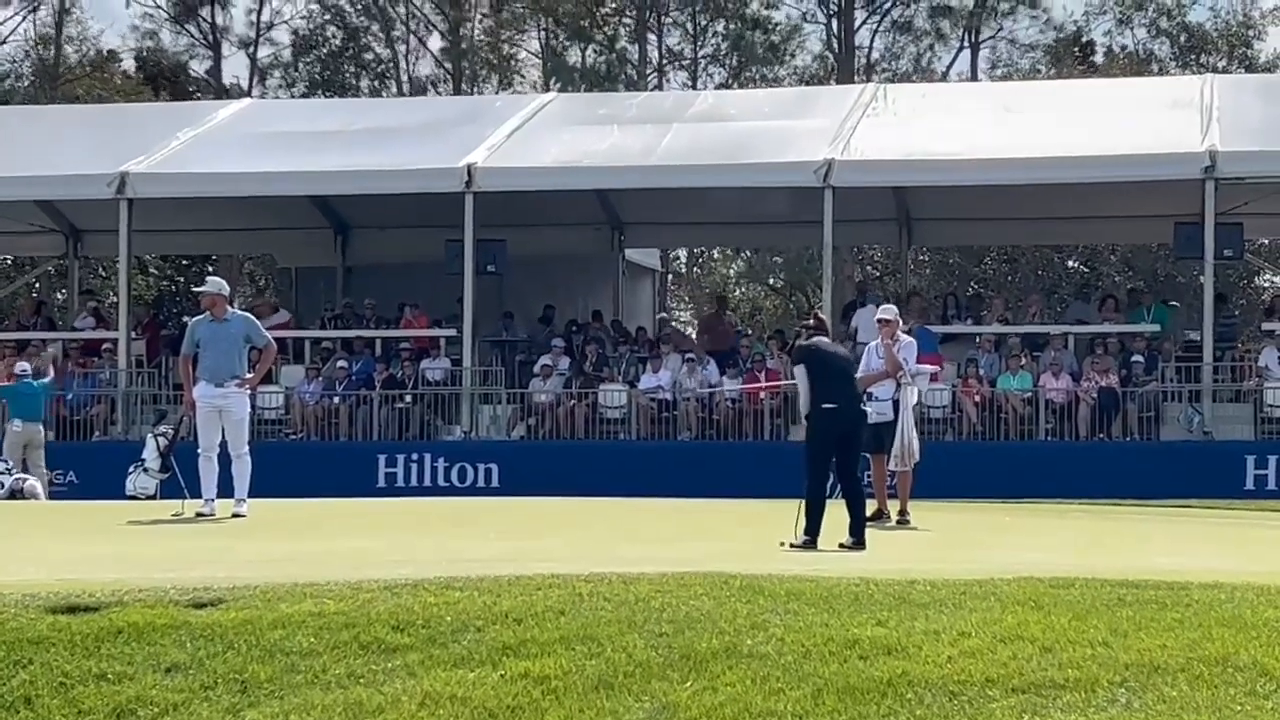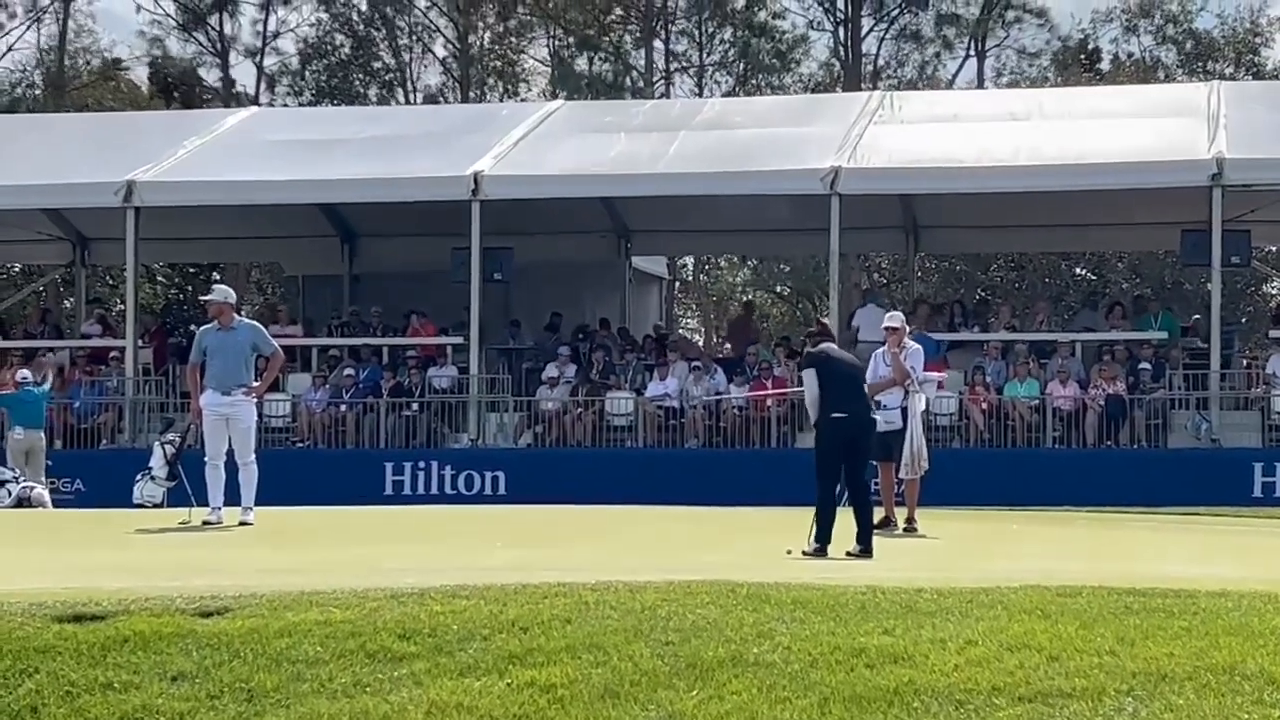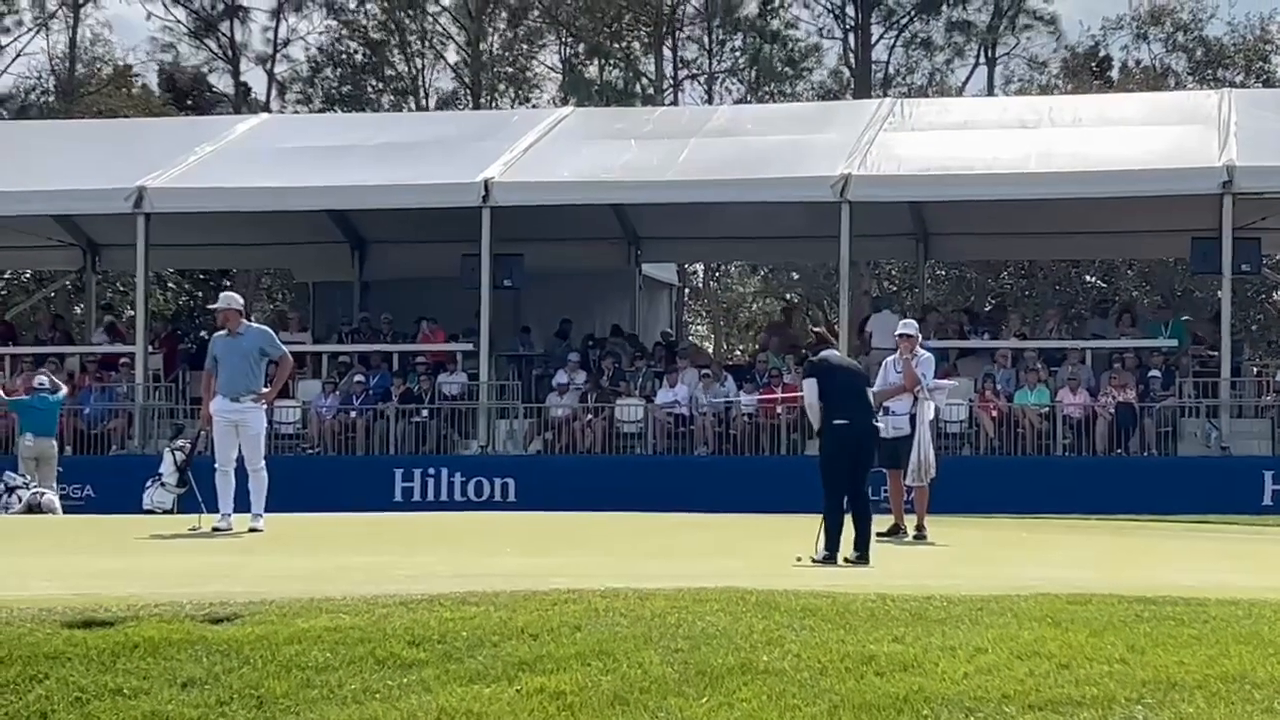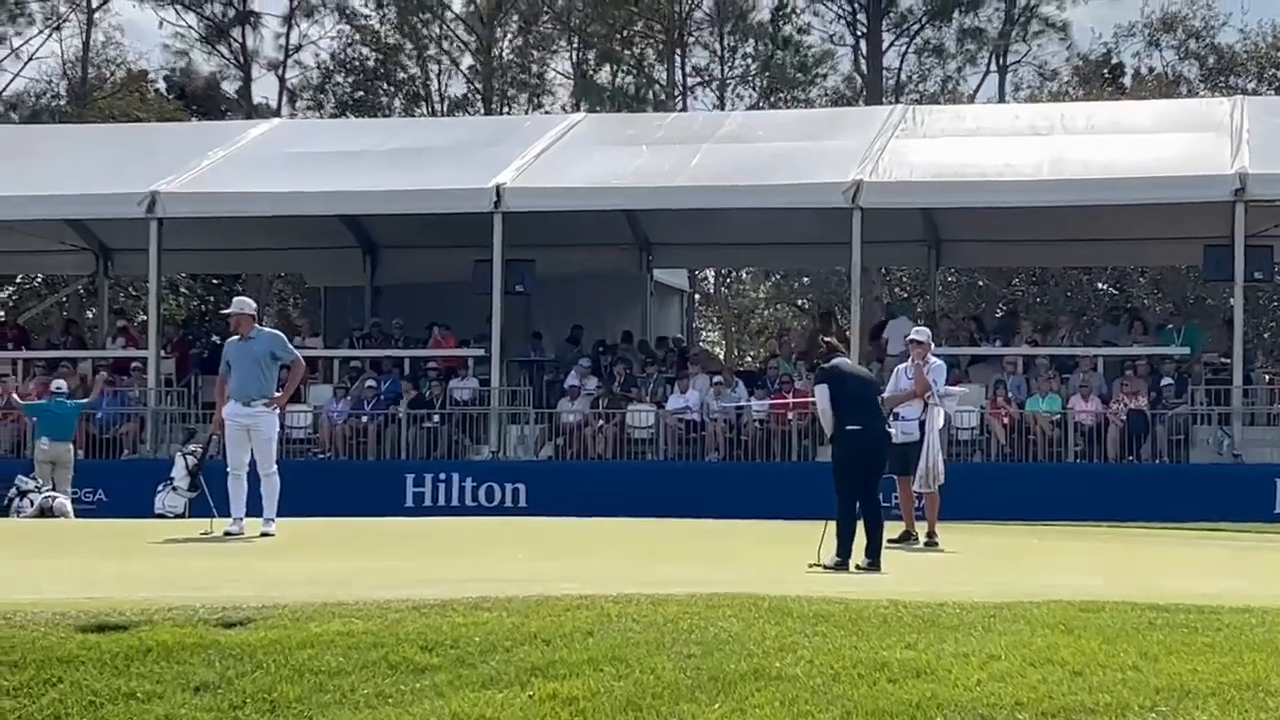
dt=0.5s
person 1, frame 1
left shoulder: (244, 321)
right shoulder: (196, 325)
left elbow: (270, 347)
right elbow: (185, 358)
left wrist: (256, 378)
right wrist: (188, 391)
left hip: (235, 391)
right hip: (205, 392)
left knee: (239, 450)
right knee: (207, 450)
left ankle: (240, 500)
right ankle: (209, 500)
person 1, frame 2
left shoulder: (251, 329)
right shoulder: (204, 333)
left elbow: (277, 356)
right elbow: (193, 366)
left wrist: (262, 386)
right wrist: (195, 399)
left hip: (242, 399)
right hip: (212, 400)
left knee: (246, 458)
right knee: (213, 458)
left ankle: (247, 509)
right ankle: (215, 509)
person 1, frame 3
left shoulder: (260, 334)
right shoulder: (217, 339)
left elbow: (286, 361)
right elbow: (209, 373)
left wrist: (272, 392)
right wrist: (206, 404)
left hip: (250, 406)
right hip: (222, 406)
left knee: (255, 464)
right knee: (223, 465)
left ankle: (257, 515)
right ankle: (225, 515)
person 1, frame 4
left shoulder: (272, 338)
right shoulder: (230, 345)
left elbow: (299, 365)
right elbow: (222, 378)
left wrist: (284, 396)
right wrist: (219, 409)
left hip: (263, 410)
right hip: (234, 411)
left knee: (267, 469)
right knee: (236, 469)
left ankle: (269, 520)
right ankle: (237, 520)
person 2, frame 1
left shoulder: (803, 349)
right shoulder: (843, 352)
left elbow: (805, 391)
right elbow: (852, 384)
left wrist: (807, 419)
left hip: (825, 414)
right hip: (853, 412)
left knee: (816, 476)
right knee: (849, 476)
left ankle: (810, 535)
right ankle: (857, 536)
person 2, frame 2
left shoulder: (812, 356)
right shoulder: (852, 359)
left elbow: (812, 394)
right elbow: (862, 393)
left wrist: (816, 422)
left hip: (835, 422)
right hip: (864, 421)
left knee: (827, 484)
right knee: (858, 483)
left ankle: (821, 543)
right ankle: (864, 544)
person 2, frame 3
left shoulder: (814, 365)
right shoulder: (856, 366)
left elbow: (811, 402)
right elbow: (867, 400)
left wrist: (820, 429)
left hip: (838, 430)
right hip: (867, 428)
left knee: (834, 492)
right knee: (859, 490)
left ankle: (830, 551)
right ankle: (861, 551)
person 2, frame 4
left shoulder: (825, 372)
right shoulder: (866, 373)
left elbow: (824, 408)
right elbow: (875, 406)
left wrist: (832, 436)
left hip: (851, 435)
right hip: (879, 434)
left knee: (847, 498)
right knee: (871, 496)
left ankle: (842, 557)
right ankle: (873, 558)
person 3, frame 1
left shoulder: (907, 343)
right shoulder: (871, 348)
left elbow: (897, 370)
right elbow: (860, 381)
left wrist: (887, 343)
right wrist: (884, 373)
left hip: (896, 409)
right hip: (872, 410)
right knee: (876, 460)
left ankle: (903, 510)
right ankle: (882, 508)
person 3, frame 2
left shoulder: (914, 351)
right shoulder: (878, 355)
left elbow: (904, 378)
left wrist: (895, 351)
right wrist: (892, 381)
left hip: (903, 417)
right hip: (880, 418)
right knee: (884, 468)
left ankle: (911, 518)
right ankle: (889, 517)
person 3, frame 3
left shoulder: (926, 359)
right shoulder: (888, 362)
left elbow: (914, 384)
right elbow: (877, 395)
left wrist: (906, 357)
right wrist: (901, 388)
left hip: (912, 424)
right hip: (889, 425)
right knee: (893, 475)
left ankle: (920, 525)
right ankle: (899, 524)
person 3, frame 4
left shoulder: (937, 366)
right shoulder: (900, 369)
left elbow: (924, 390)
right elbow: (887, 401)
left wrist: (918, 363)
right wrist: (911, 393)
left hip: (922, 430)
right hip: (899, 431)
right knee: (903, 482)
left ankle: (932, 532)
right ankle: (910, 531)
